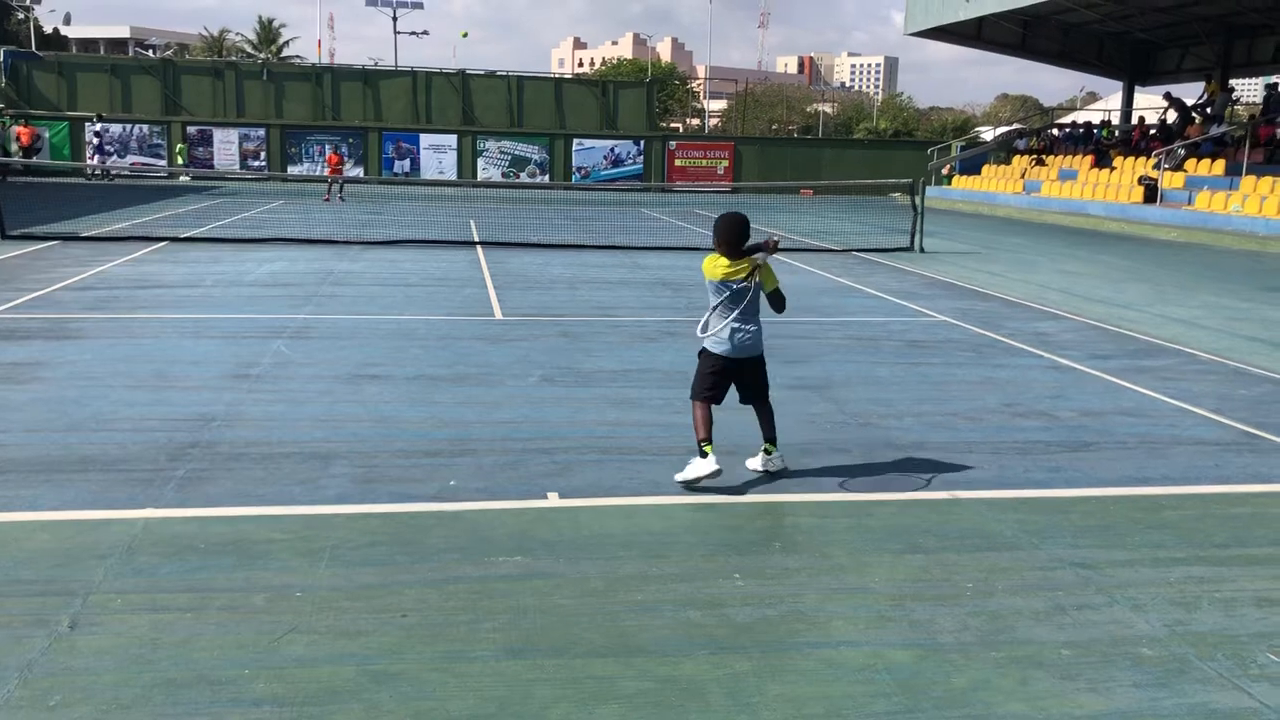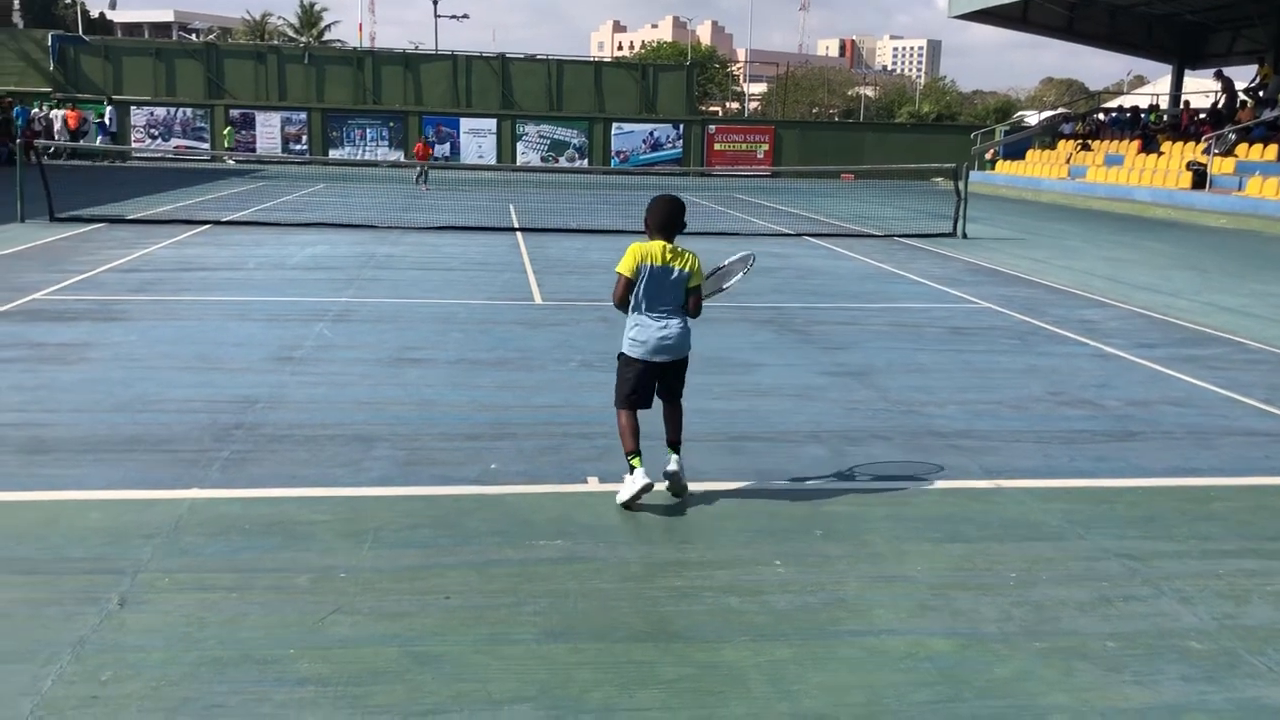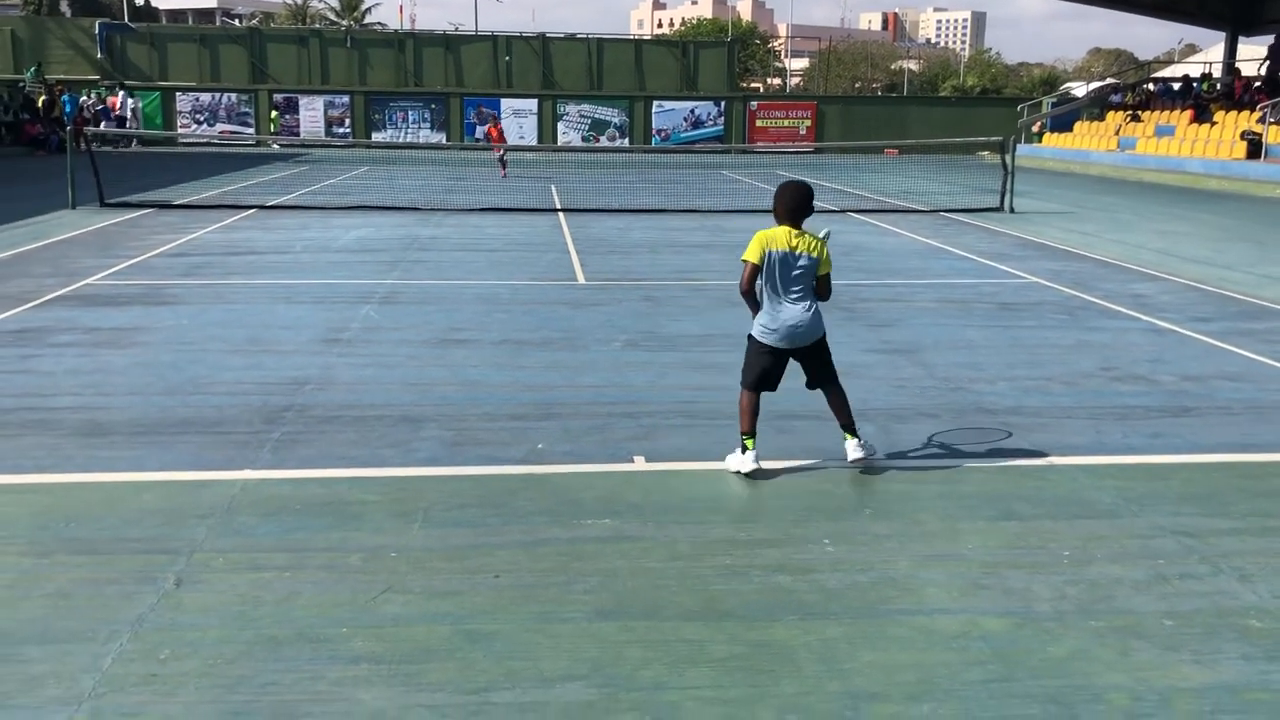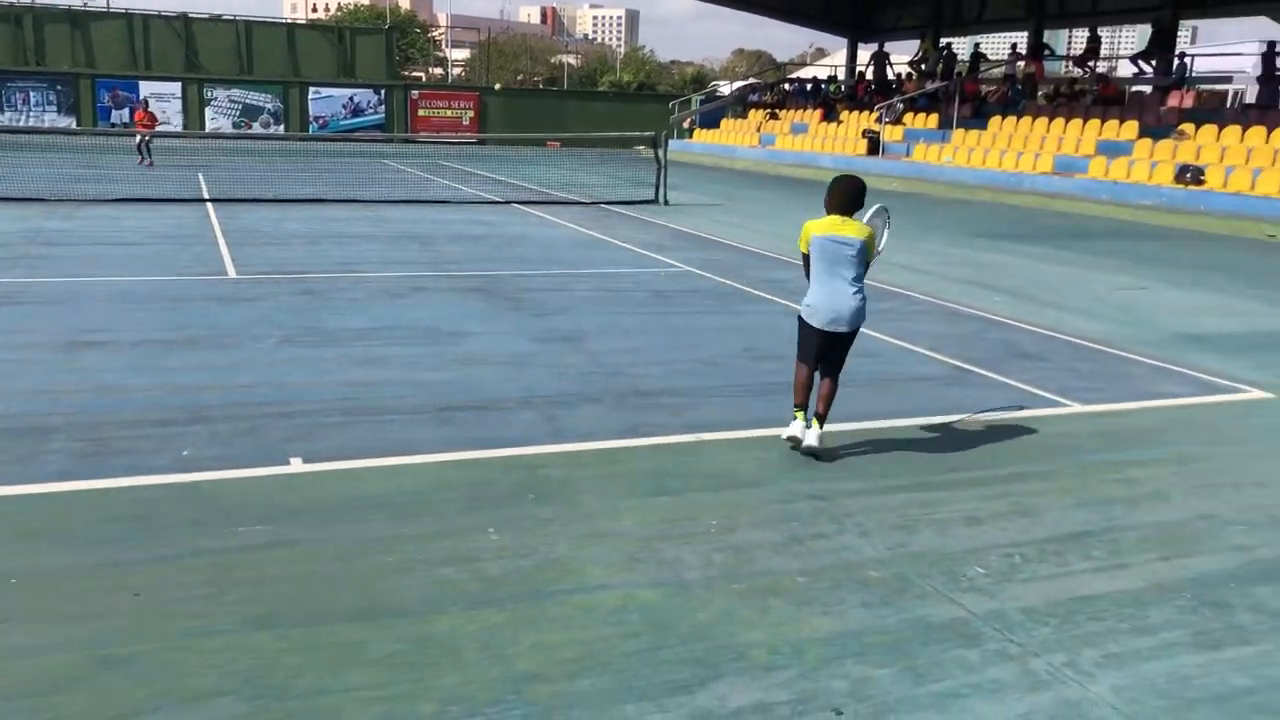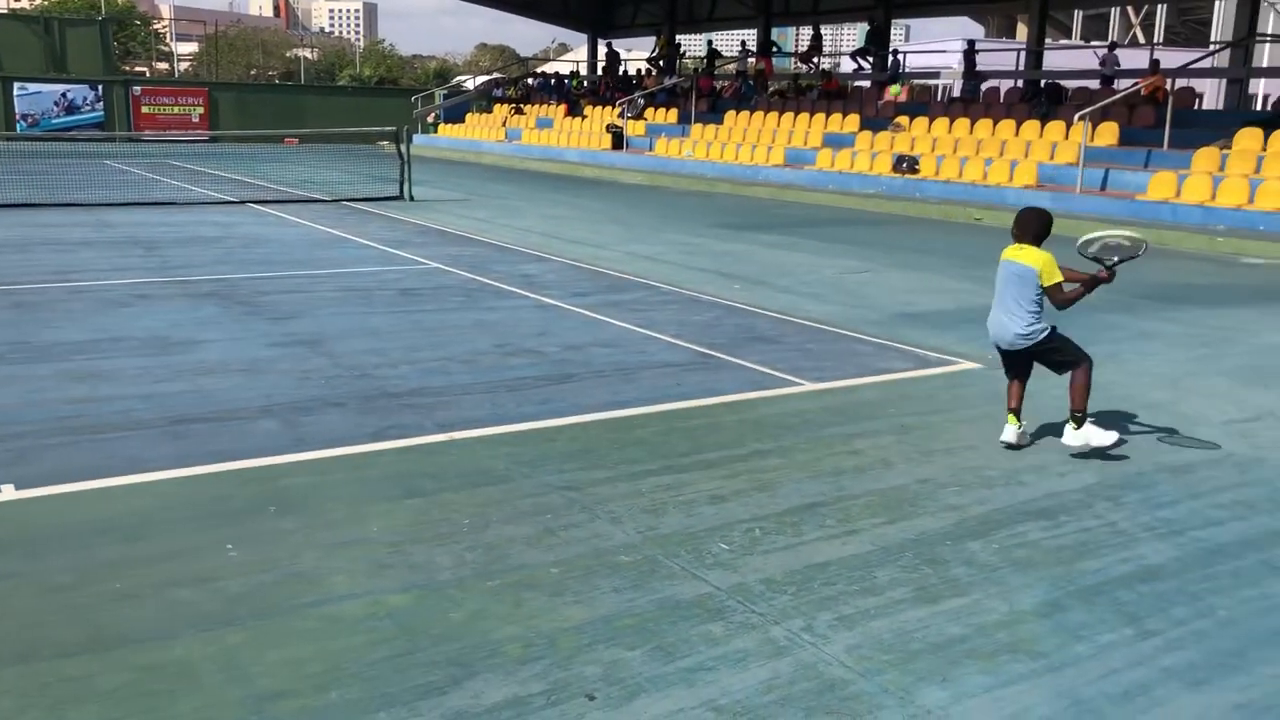
dt=1s
person 1, frame 1
left shoulder: (710, 265)
right shoulder: (761, 269)
left elbow: (733, 255)
right elbow: (779, 306)
left wrist: (761, 247)
left hip: (719, 346)
right hip: (751, 346)
left knee: (700, 399)
right knee: (759, 398)
left ankle: (706, 457)
right ankle: (771, 453)
person 1, frame 2
left shoulder: (637, 252)
right shoulder: (689, 260)
left elbow: (619, 299)
right elbow: (694, 309)
left hip: (639, 344)
right hip: (676, 343)
left knee: (626, 406)
right knee: (672, 400)
left ankle: (636, 471)
right ankle: (674, 459)
person 1, frame 3
left shoulder: (763, 240)
right shoulder: (818, 245)
left elbow: (745, 285)
right elbow: (824, 294)
left wrist: (757, 309)
left hip: (770, 329)
right hip: (809, 329)
left knee: (750, 387)
right knee: (830, 384)
left ankle: (747, 452)
right ankle: (853, 441)
person 1, frame 4
left shoulder: (811, 229)
right shoulder: (865, 234)
right elbow: (862, 270)
left hip: (816, 310)
right hip: (849, 313)
left knee: (805, 364)
right knee: (830, 371)
left ankle: (799, 421)
right ankle: (815, 429)
person 1, frame 5
left shoulder: (1007, 253)
right shoulder: (1044, 260)
right elbow: (1060, 301)
left wrist: (1091, 277)
right wrist: (1091, 284)
left hip: (999, 331)
right hip: (1028, 334)
left knee: (1017, 376)
right knee: (1082, 363)
left ankle: (1013, 426)
right ankle: (1077, 428)
